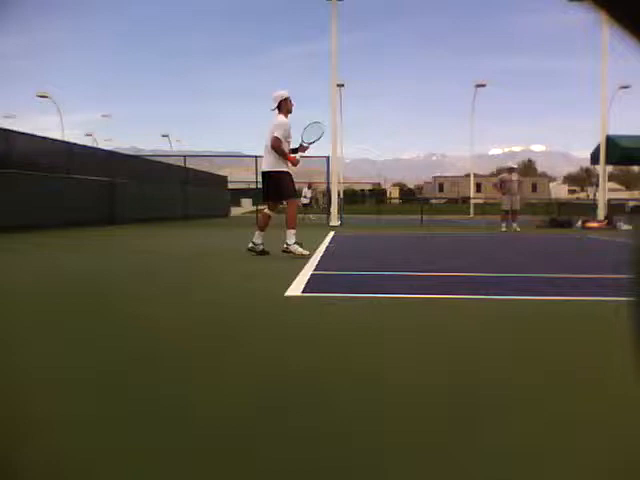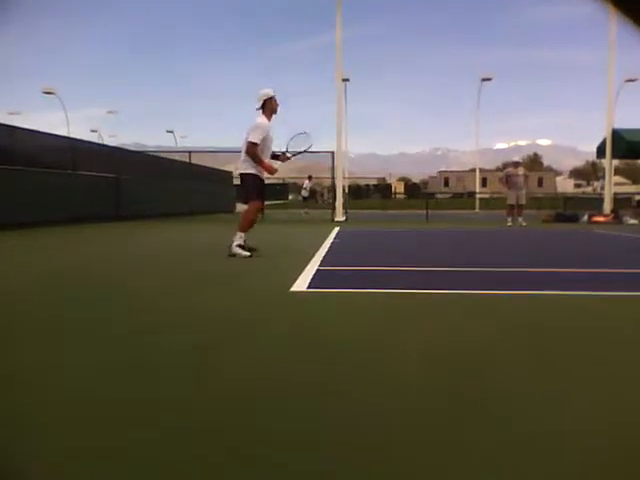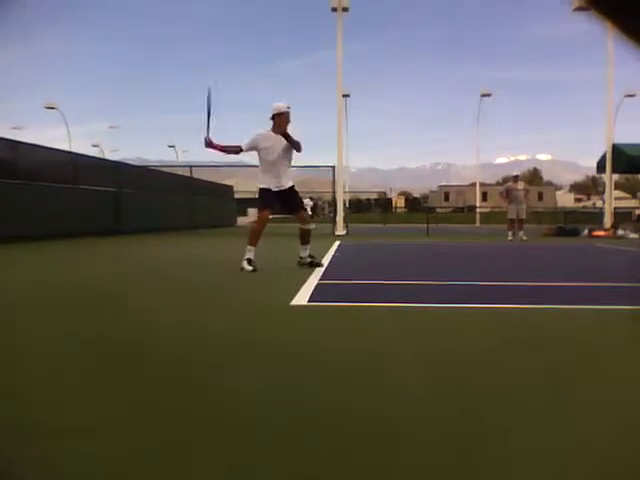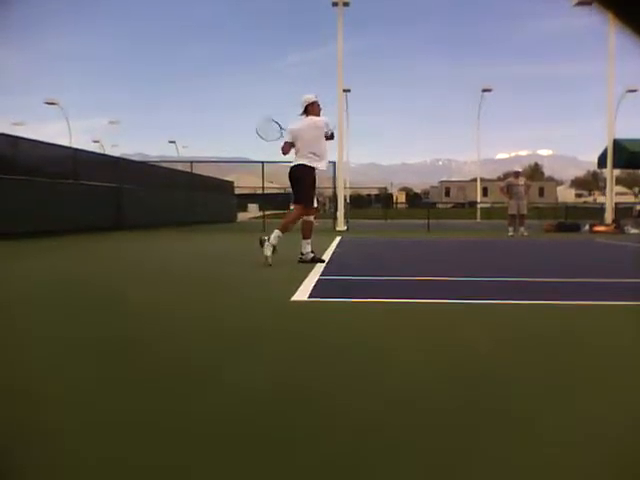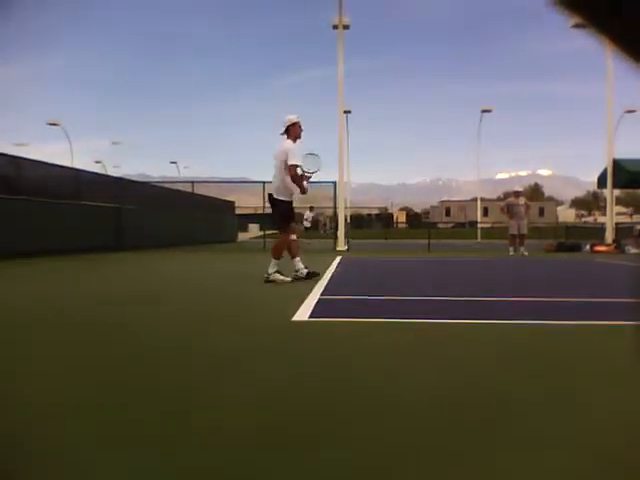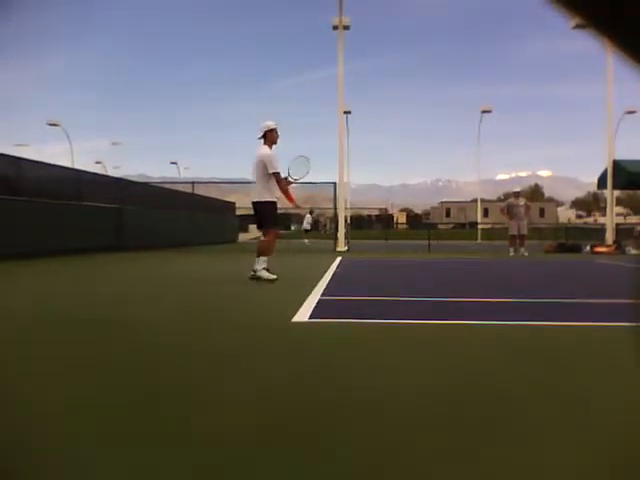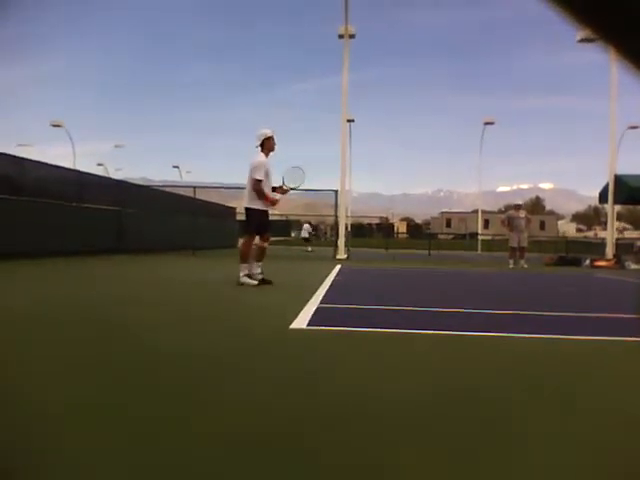
dt=0.7s
person 1, frame 1
left shoulder: (279, 122)
right shoulder: (283, 122)
right elbow: (275, 144)
left wrist: (297, 150)
right wrist: (290, 158)
left hip: (269, 169)
right hip: (278, 169)
left knee: (271, 206)
right knee: (292, 203)
left ankle: (256, 243)
right ankle: (291, 243)
person 1, frame 2
left shoulder: (265, 125)
right shoulder: (261, 124)
right elbow: (250, 150)
left wrist: (278, 156)
right wrist: (266, 166)
left hip: (257, 173)
right hip: (249, 171)
left knee: (258, 208)
right knee: (254, 205)
left ankle: (240, 241)
right ankle: (236, 244)
person 1, frame 3
left shoulder: (289, 137)
right shoulder: (260, 138)
left elbow: (298, 148)
right elbow: (239, 149)
left wrist: (285, 135)
right wrist: (215, 146)
left hip: (287, 187)
right hip: (267, 187)
left knee: (305, 219)
right knee: (262, 218)
left ankle: (305, 256)
right ankle: (248, 258)
person 1, frame 4
left shoulder: (293, 127)
right shoulder: (322, 122)
left elbow: (285, 150)
right elbow: (331, 136)
left hip: (297, 169)
right hip: (306, 170)
left knee: (309, 211)
right knee: (300, 209)
left ankle: (306, 252)
right ankle: (271, 241)
person 1, frame 5
left shoulder: (283, 147)
right shoulder: (291, 148)
right elbow: (292, 173)
left wrist: (300, 178)
right wrist: (302, 187)
left hip: (282, 196)
right hip: (280, 197)
left knee: (290, 232)
right knee: (284, 234)
left ankle: (299, 269)
right ankle: (272, 272)
person 1, frame 6
left shoulder: (262, 152)
right shoulder: (268, 153)
right elbow: (278, 180)
left wrist: (283, 181)
right wrist: (291, 199)
left hip: (260, 199)
right hip: (265, 199)
left knee: (266, 234)
right knee: (272, 233)
left ankle: (258, 269)
right ankle: (261, 268)
person 1, frame 7
left shoulder: (263, 161)
right shoulder: (261, 161)
right elbow: (256, 186)
left wrist: (276, 189)
right wrist: (270, 199)
left hip: (262, 207)
right hip: (255, 207)
left knee: (265, 239)
right knee: (249, 239)
left ankle: (256, 273)
right ankle: (244, 275)
